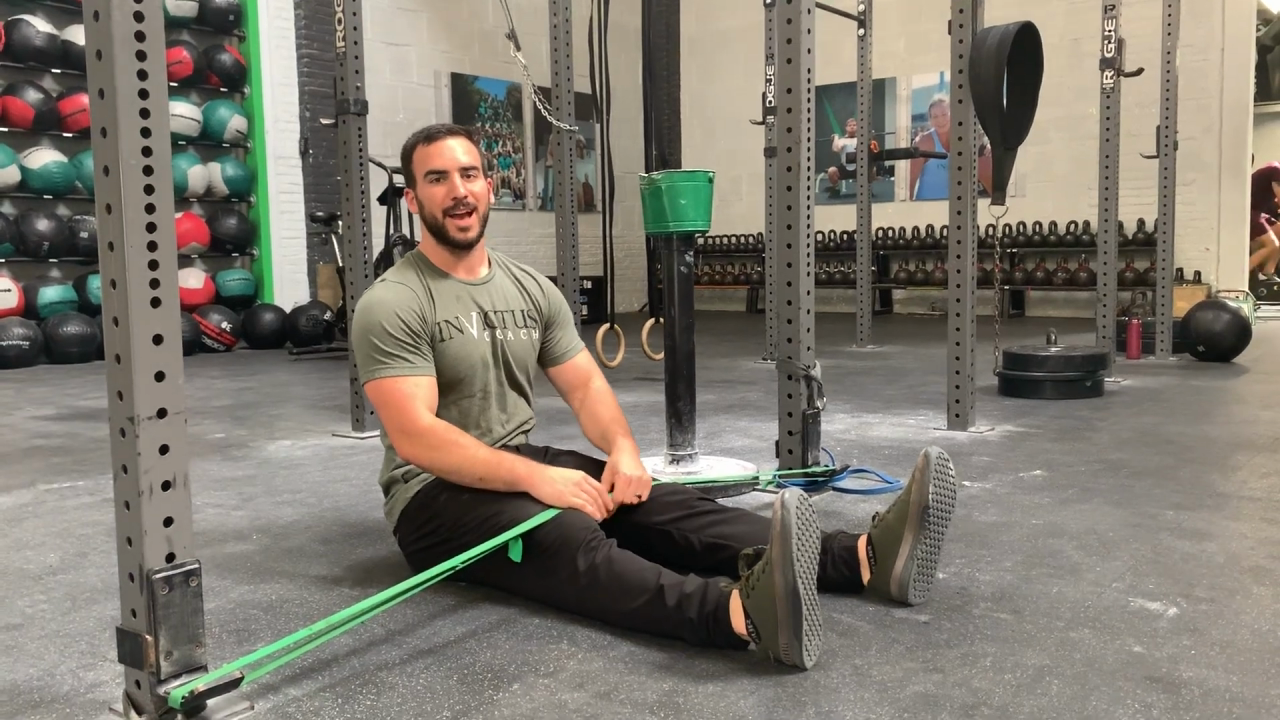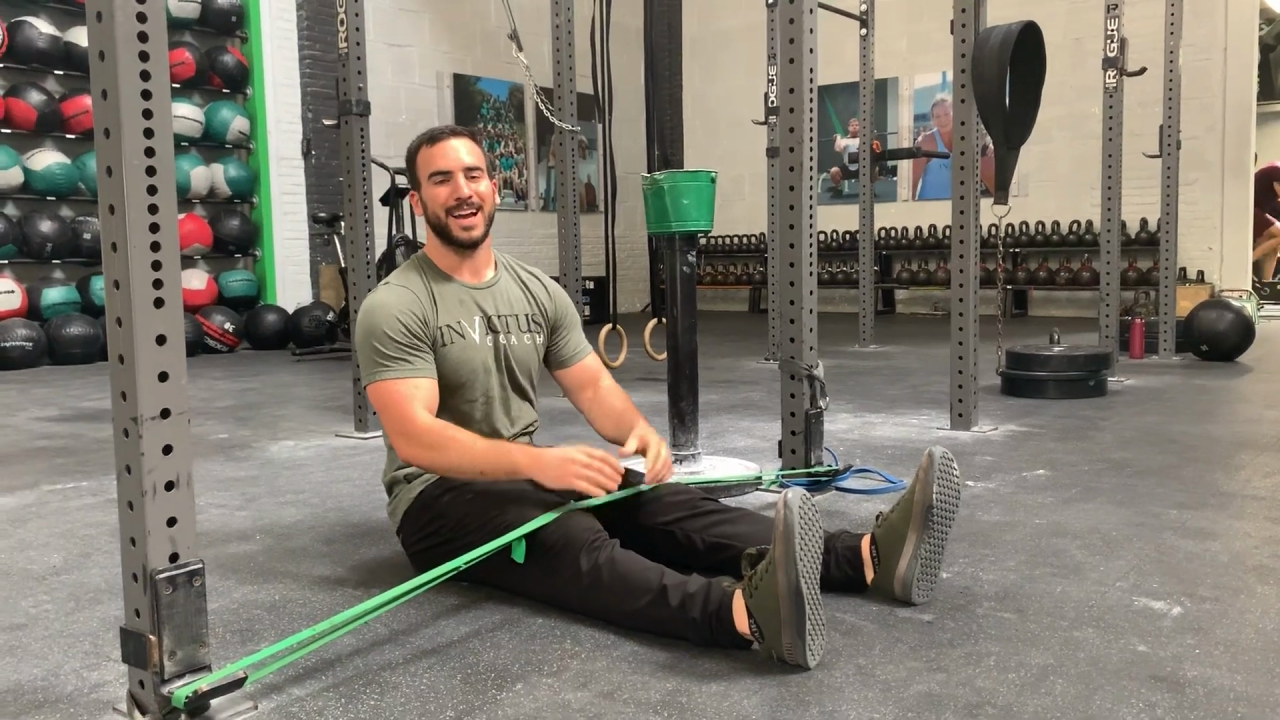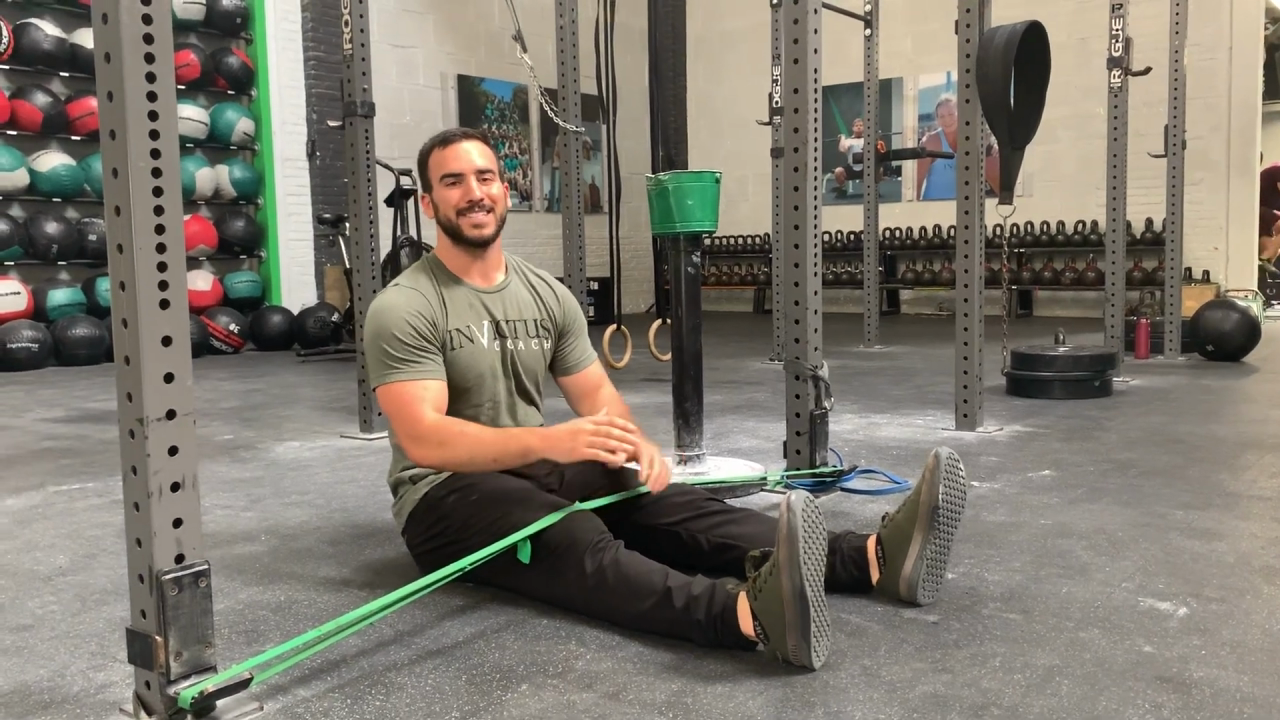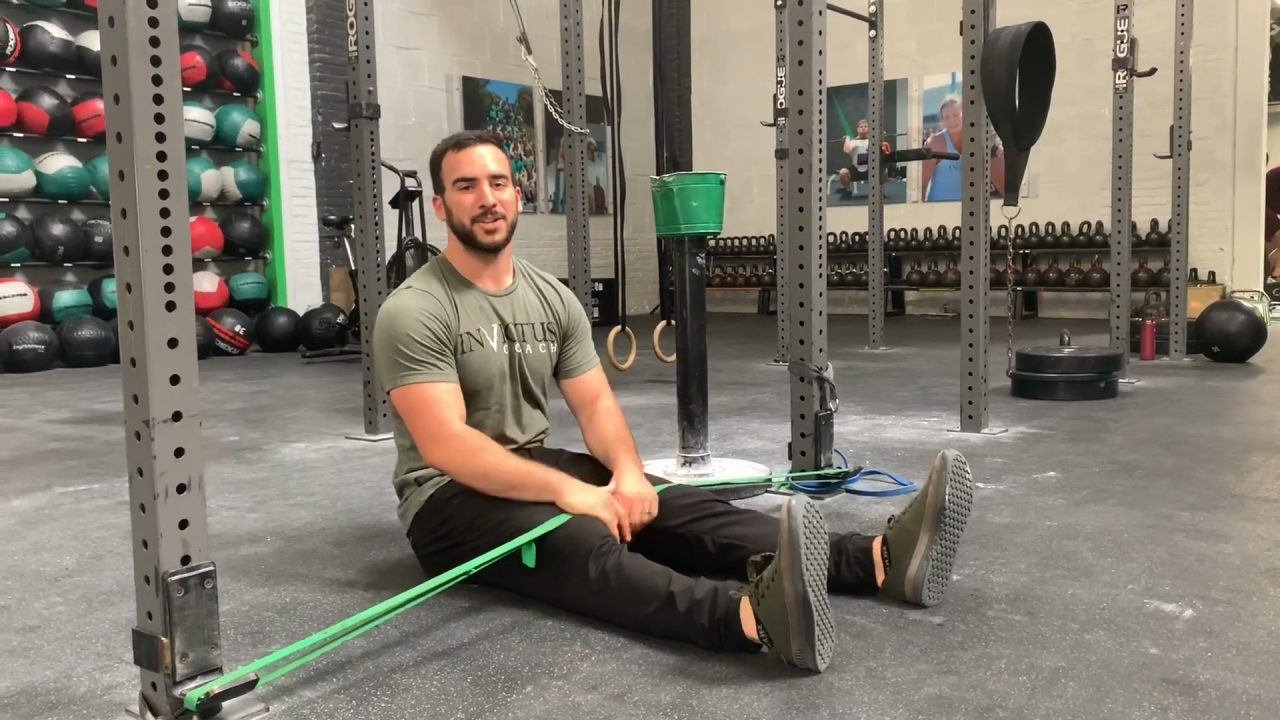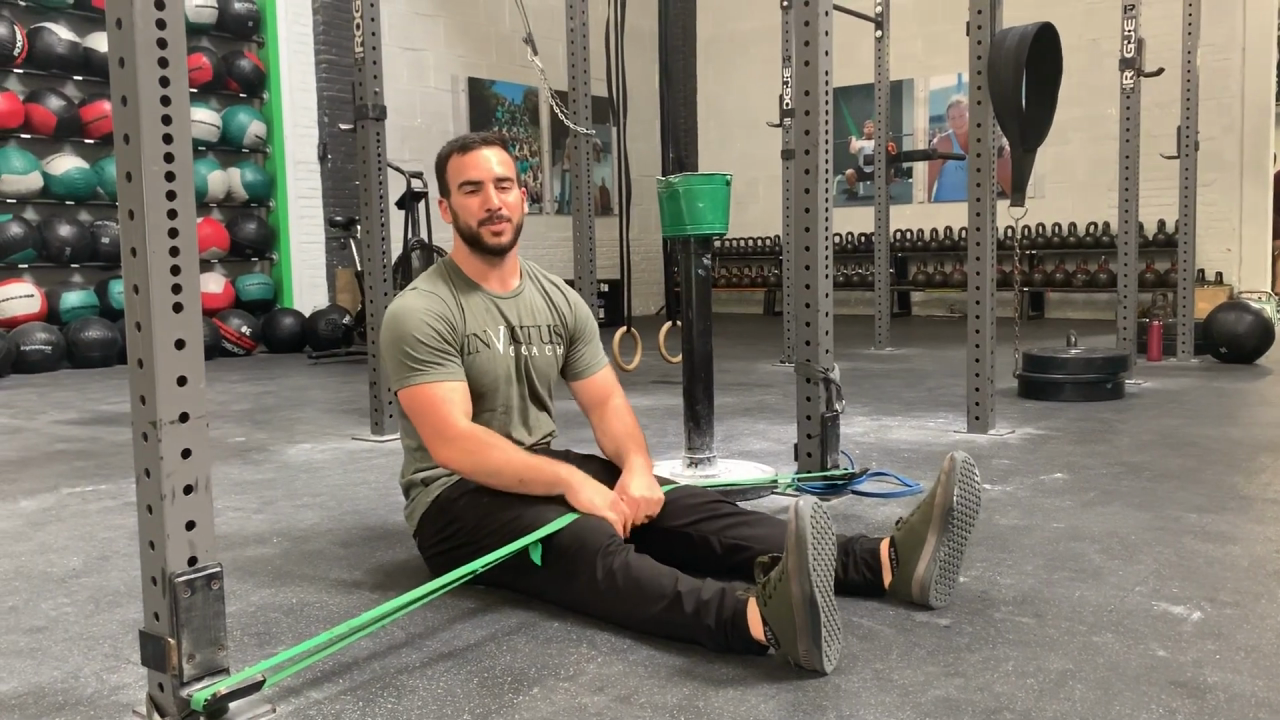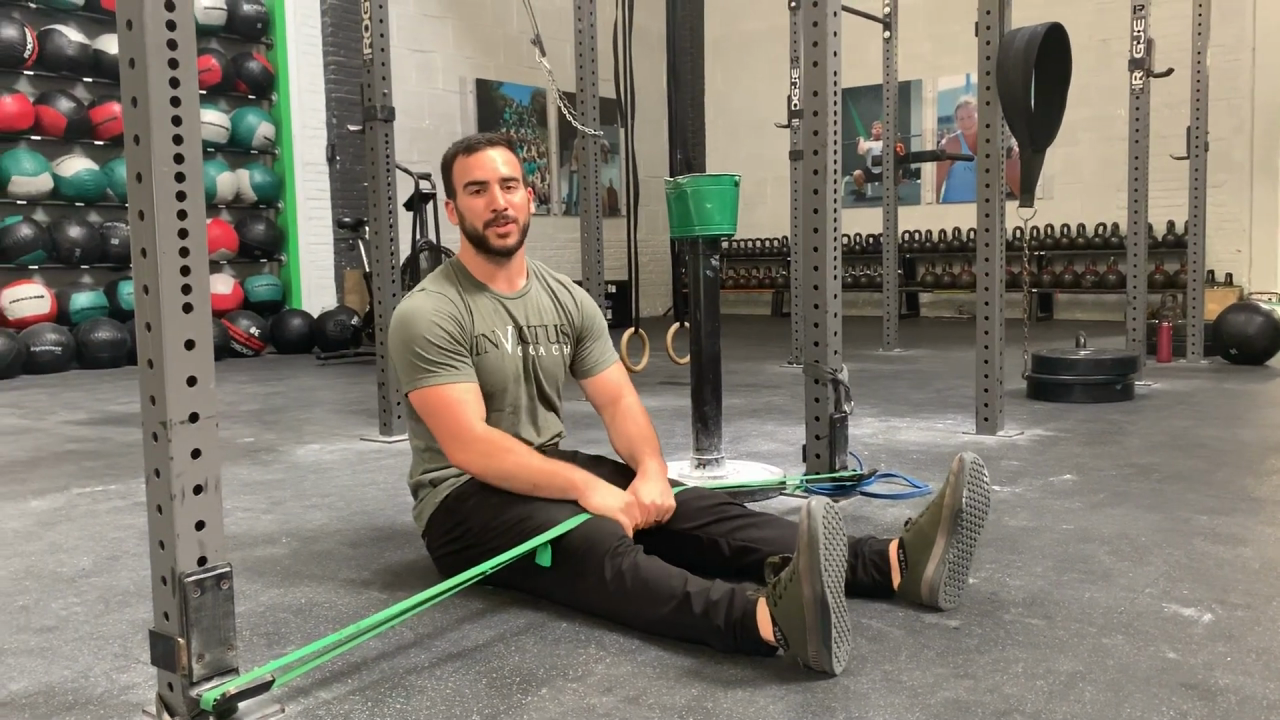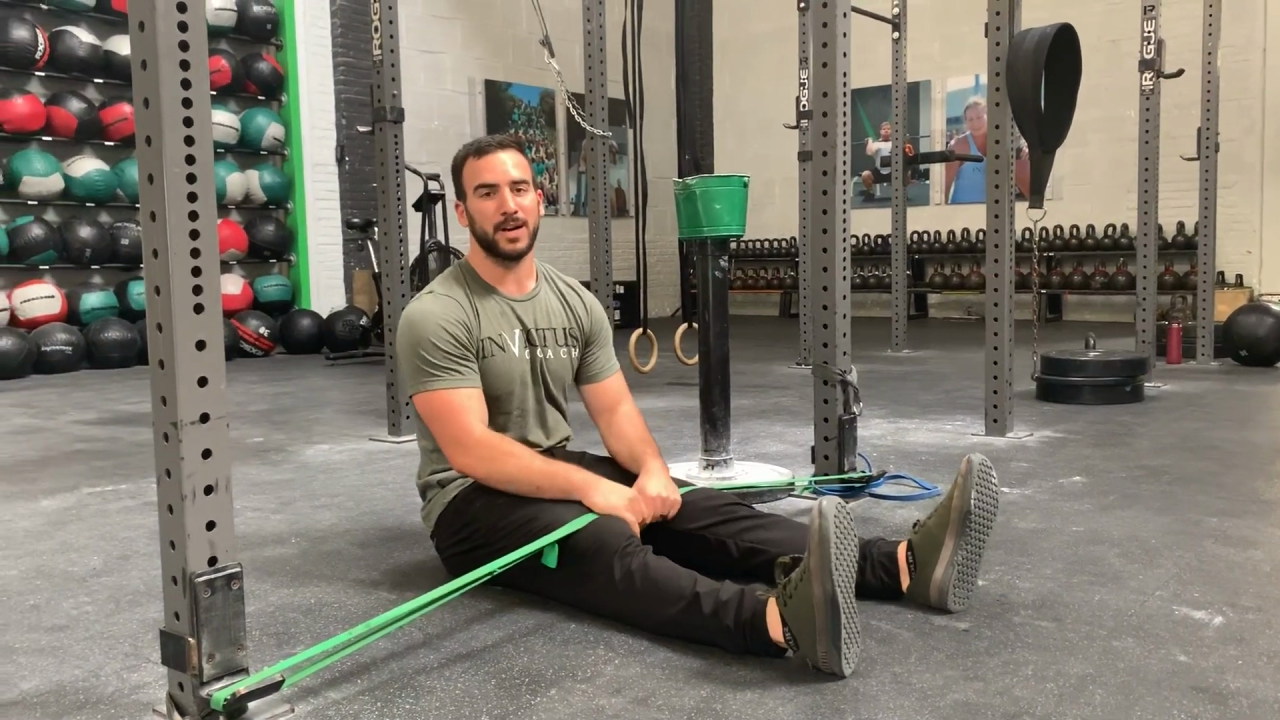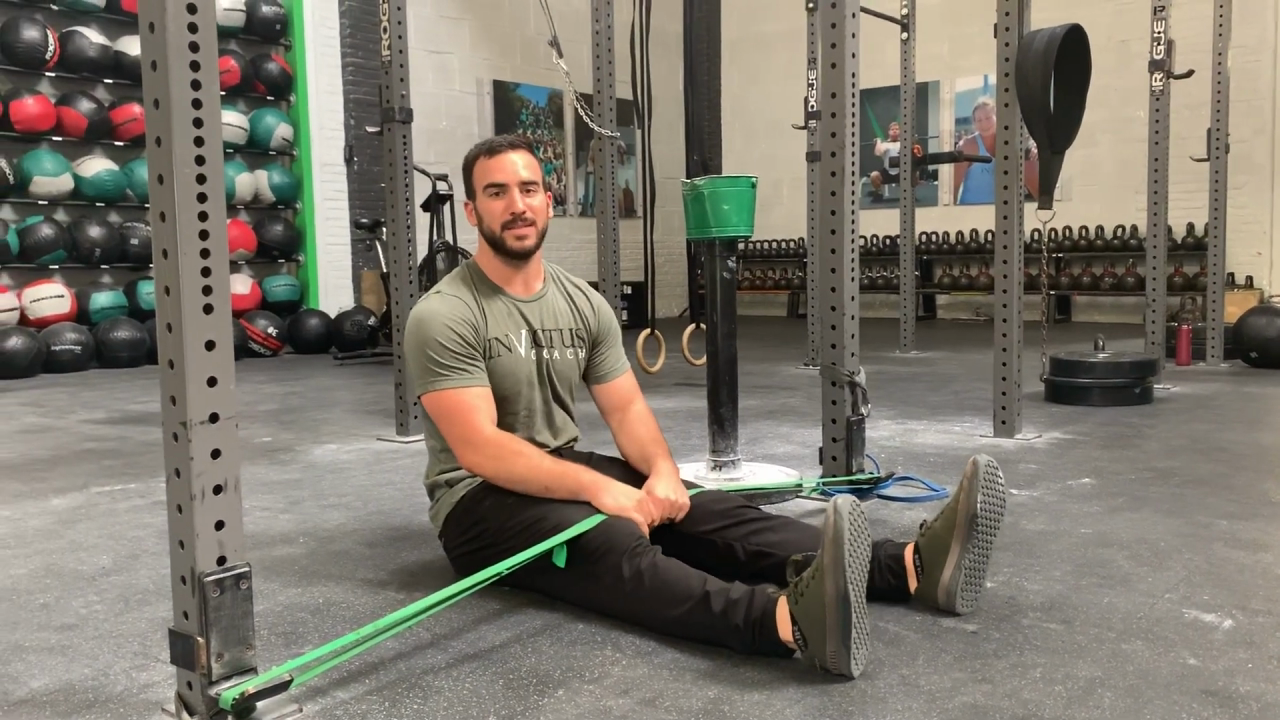
dt=0.2s
person 1, frame 1
left shoulder: (531, 287)
right shoulder: (392, 305)
left elbow: (585, 385)
right elbow: (415, 436)
left wrist: (622, 445)
right wrist: (536, 477)
left hip: (522, 468)
right hip: (436, 496)
left knee: (664, 505)
right knee: (569, 539)
left ankle: (864, 557)
right ankle: (741, 612)
person 1, frame 2
left shoulder: (538, 289)
right shoulder: (395, 307)
left elbow: (592, 385)
right elbow: (414, 438)
left wrist: (636, 427)
right wrist: (538, 462)
left hip: (525, 468)
right hip: (440, 494)
left knee: (669, 504)
right knee: (572, 542)
left ankle: (867, 556)
right ankle: (745, 611)
person 1, frame 3
left shoulder: (547, 293)
right shoulder: (403, 309)
left elbow: (595, 395)
right elbow: (424, 439)
left wrist: (632, 440)
right wrist: (551, 440)
left hip: (530, 467)
right hip: (445, 495)
left knee: (675, 507)
right knee: (579, 542)
left ankle: (873, 557)
right ankle: (749, 612)
person 1, frame 4
left shoulder: (552, 297)
right shoulder: (414, 312)
left elbow: (595, 403)
right elbow: (445, 445)
left wrist: (626, 470)
right wrist: (563, 489)
left hip: (534, 470)
right hip: (450, 499)
left knee: (678, 508)
right knee: (583, 545)
left ankle: (878, 559)
right ankle: (753, 615)
person 1, frame 5
left shoulder: (557, 298)
right shoulder: (419, 313)
left elbow: (606, 402)
right elbow: (453, 445)
left wrist: (637, 467)
right wrist: (572, 483)
left hip: (539, 473)
right hip: (455, 498)
left knee: (683, 508)
right knee: (589, 544)
left ankle: (884, 560)
right ankle: (759, 617)
person 1, frame 6
left shoulder: (566, 298)
right shoulder: (429, 313)
left elbow: (618, 400)
right elbow: (469, 446)
left wrist: (651, 470)
right wrist: (584, 487)
left hip: (550, 472)
right hip: (466, 499)
left knee: (693, 510)
right knee: (599, 546)
left ankle: (894, 562)
right ankle: (769, 618)
person 1, frame 7
left shoulder: (574, 301)
right shoulder: (436, 317)
left elbow: (613, 409)
right elbow: (470, 450)
left wrist: (651, 469)
right wrist: (588, 486)
left hip: (555, 473)
right hip: (473, 501)
left knee: (702, 511)
right knee: (606, 545)
left ankle: (903, 563)
right ankle: (778, 619)
person 1, frame 8
left shoulder: (583, 302)
right shoulder: (443, 316)
left elbow: (625, 407)
right elbow: (479, 449)
left wrist: (661, 471)
right wrist: (596, 487)
left hip: (564, 472)
right hip: (481, 501)
left knee: (709, 513)
right knee: (615, 545)
left ankle: (911, 565)
right ankle: (789, 620)
